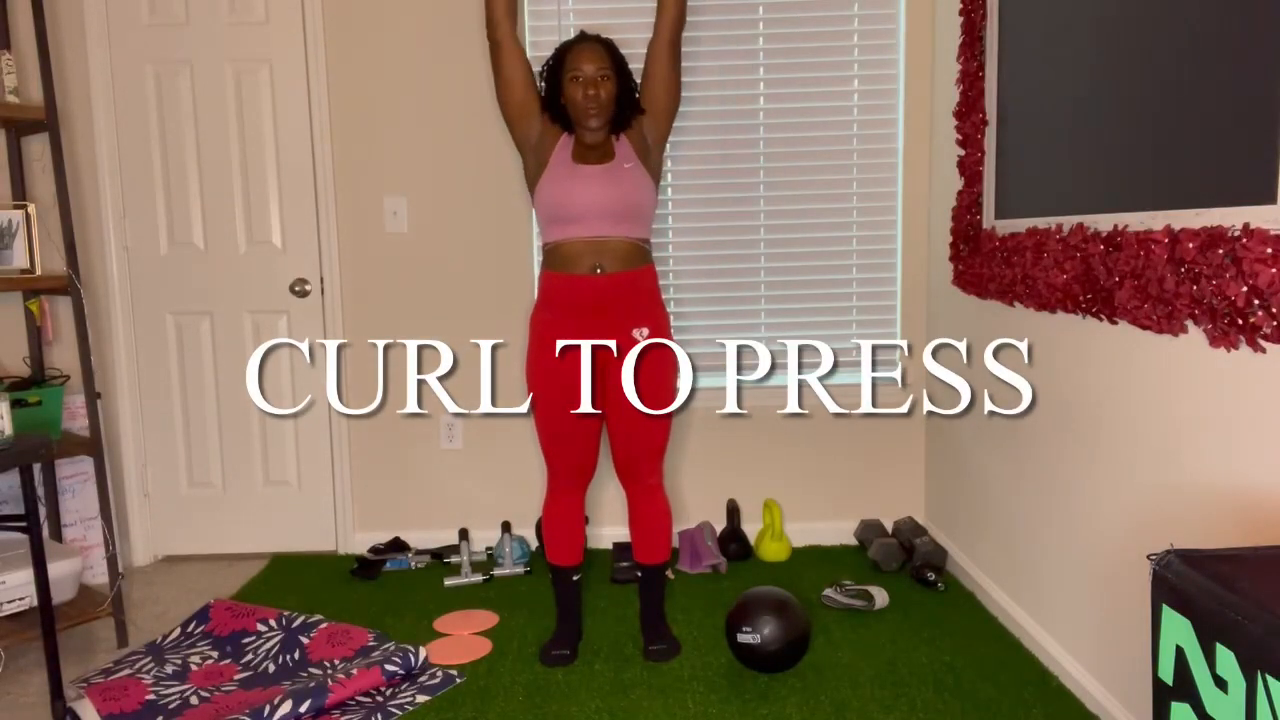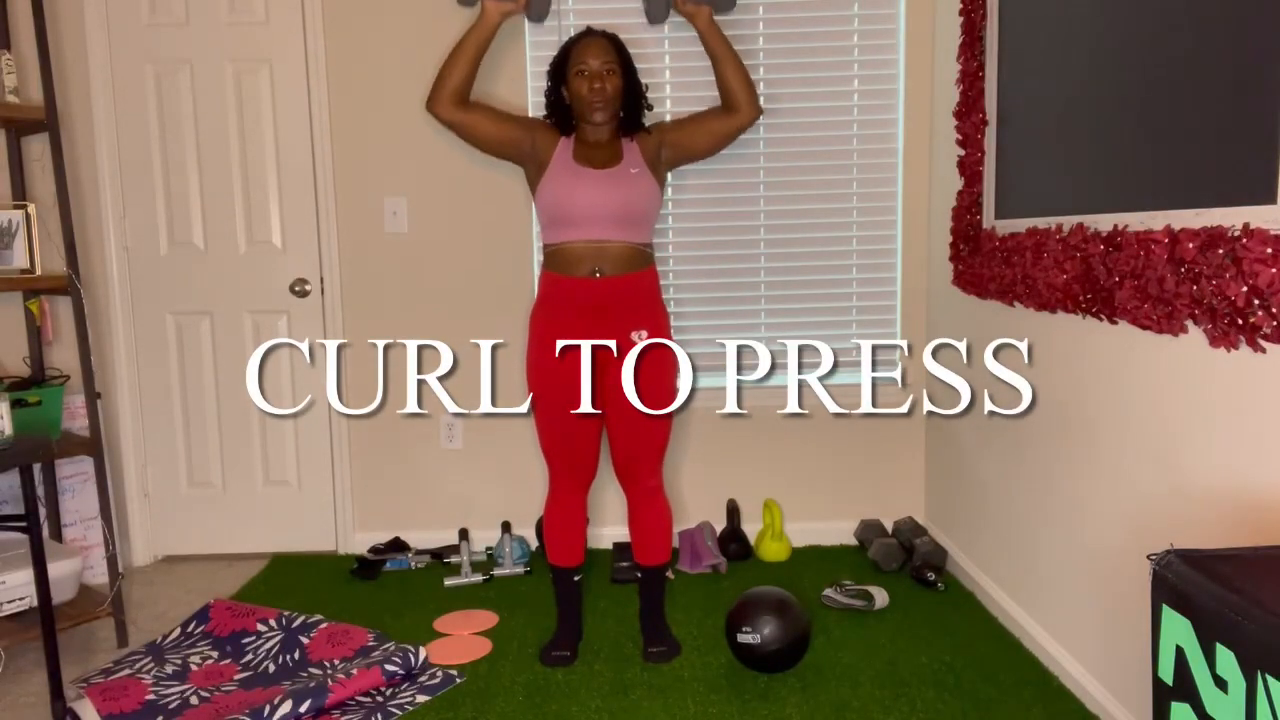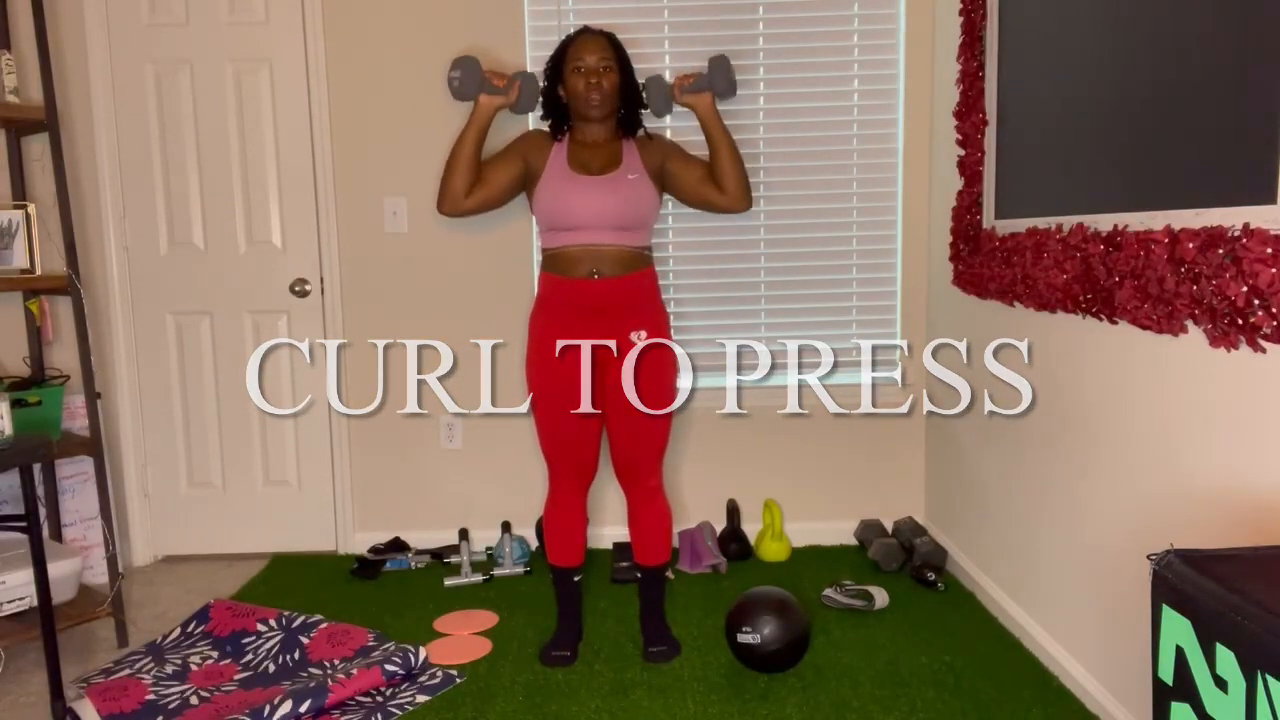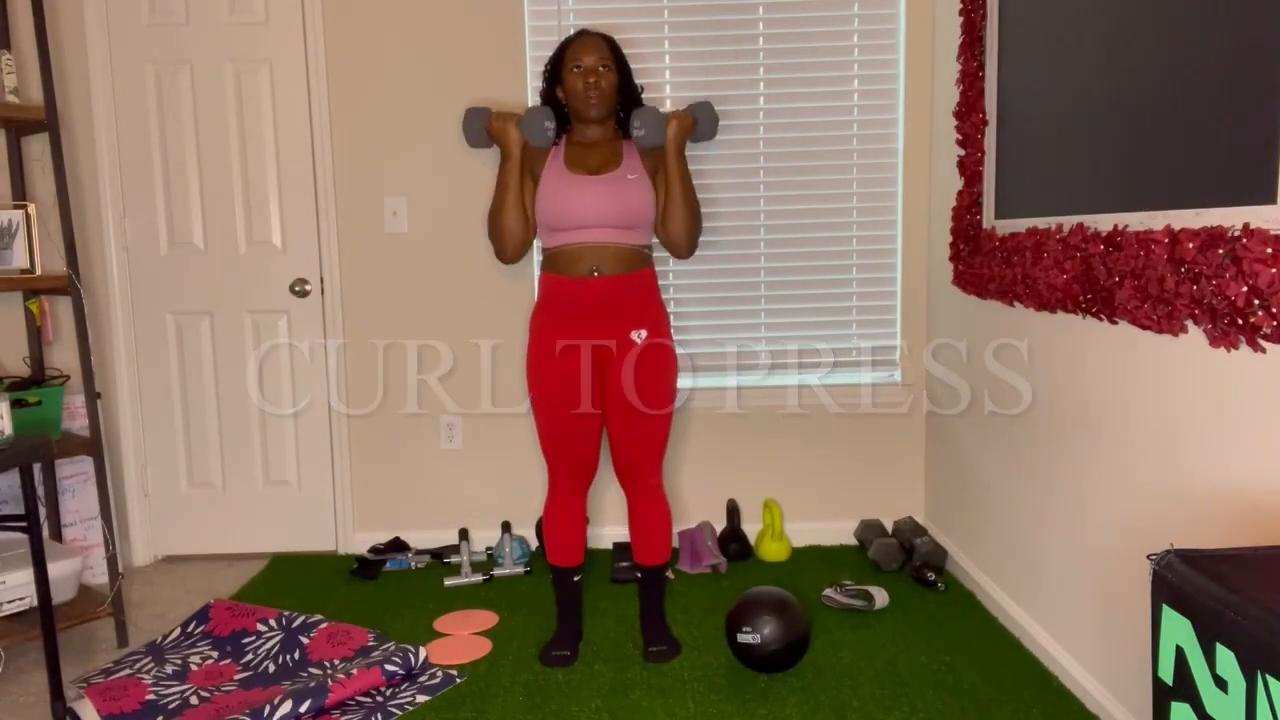
dt=0.5s
person 1, frame 1
left shoulder: (644, 141)
right shoulder: (541, 144)
left hip: (638, 321)
right hip: (561, 324)
left knee: (644, 477)
right knee: (566, 479)
left ankle: (654, 616)
right ankle: (567, 619)
person 1, frame 2
left shoulder: (654, 147)
right shoulder: (539, 145)
left elbow: (744, 112)
right elbow: (444, 107)
left hip: (638, 322)
right hip: (560, 323)
left knee: (643, 478)
right knee: (567, 480)
left ankle: (653, 616)
right ankle: (568, 620)
person 1, frame 3
left shoulder: (652, 153)
right shoulder: (536, 151)
left elbow: (735, 197)
right elbow: (454, 199)
left wrist: (707, 113)
right wrist: (483, 112)
left hip: (637, 323)
right hip: (560, 325)
left knee: (643, 477)
right knee: (567, 479)
left ankle: (653, 616)
right ankle: (568, 620)
person 1, frame 4
left shoulder: (647, 155)
right shoulder: (538, 156)
left elbow: (682, 242)
right elbow: (508, 248)
left wrist: (676, 151)
right wrist: (509, 153)
left hip: (639, 325)
right hip: (560, 327)
left knee: (643, 477)
right knee: (567, 479)
left ankle: (654, 616)
right ankle: (568, 620)
